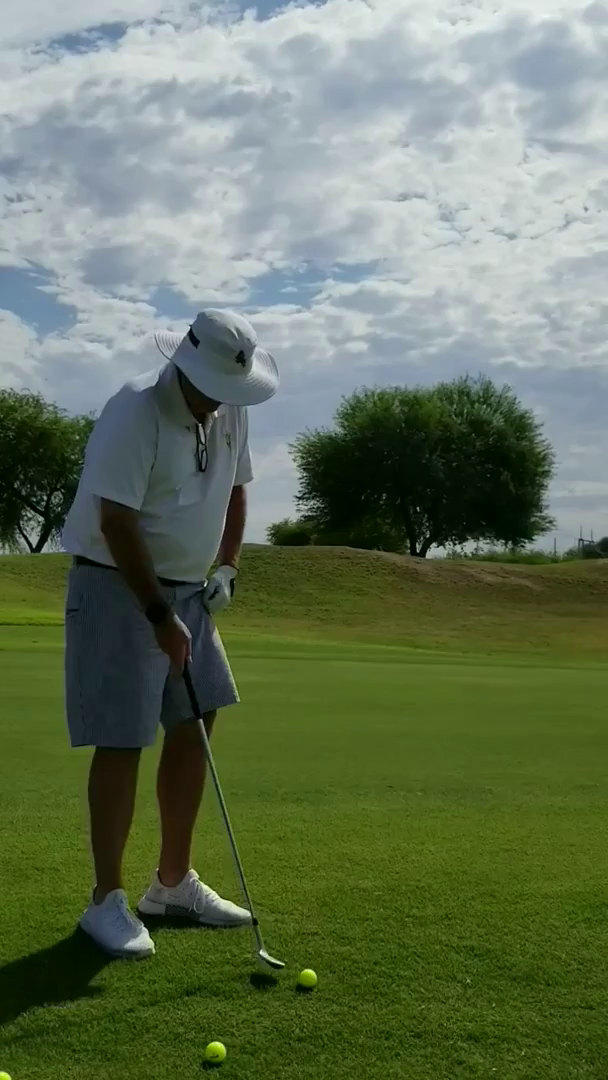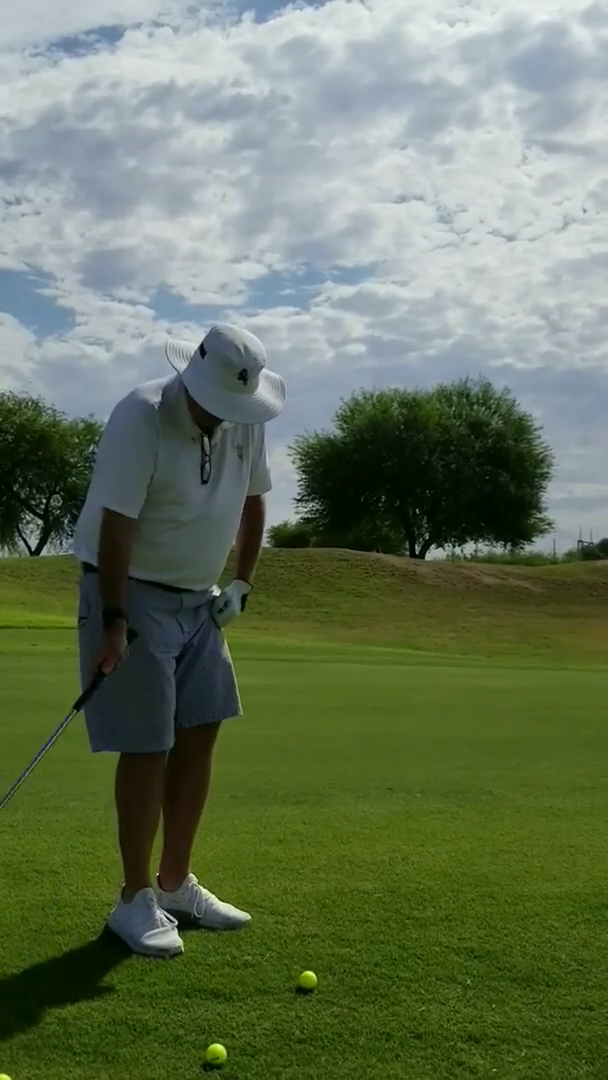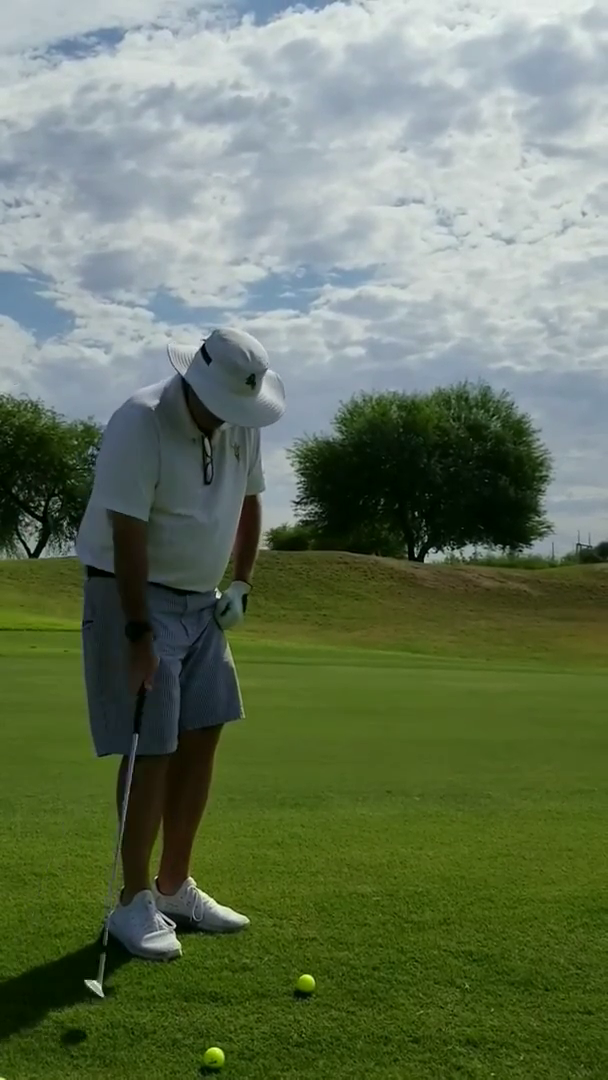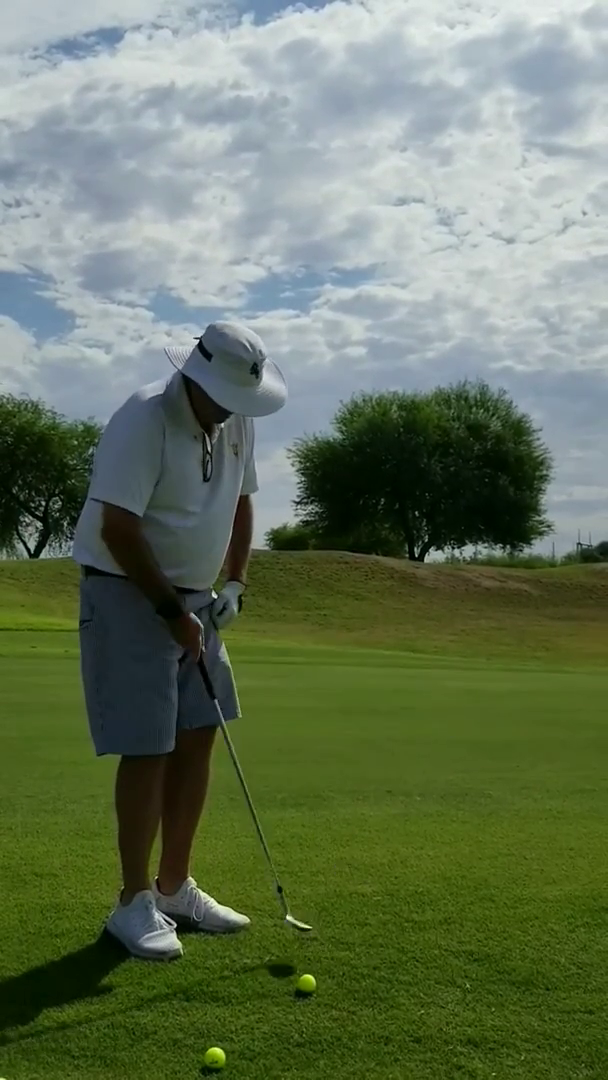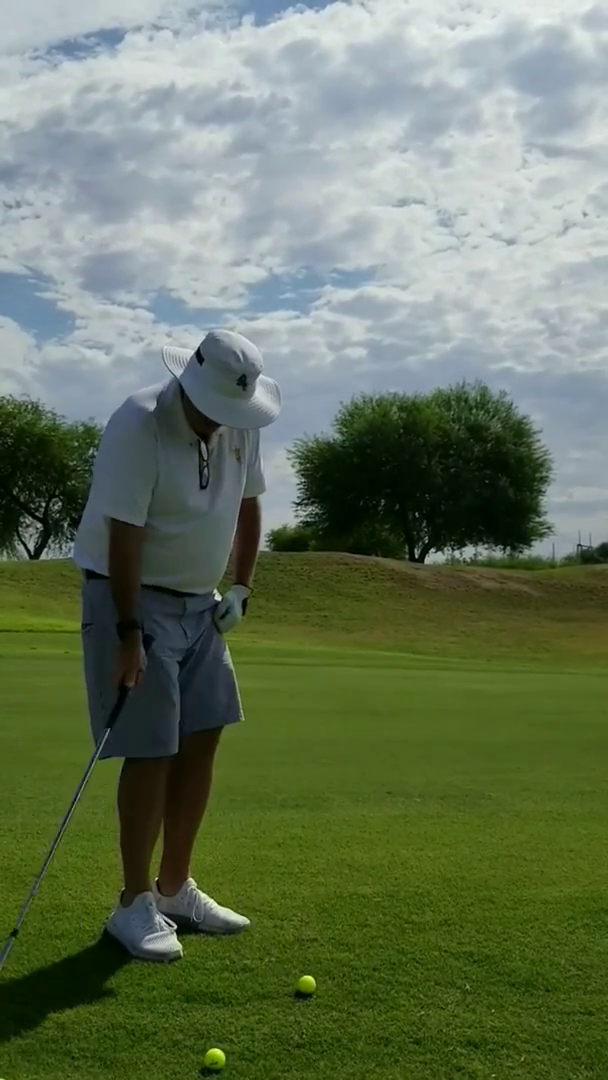
dt=1s
person 1, frame 1
left shoulder: (230, 410)
right shoulder: (133, 411)
left elbow: (233, 490)
right elbow: (117, 523)
left wrist: (226, 570)
right wrist: (159, 617)
left hip: (186, 589)
right hip: (118, 587)
left knee: (193, 731)
right knee: (122, 742)
left ankle: (174, 882)
right ankle: (107, 899)
person 1, frame 2
left shoulder: (246, 423)
right shoulder: (140, 417)
left elbow: (252, 500)
right elbow: (115, 524)
left wrist: (242, 583)
right wrist: (112, 624)
left hip: (199, 598)
right hip: (133, 595)
left knee: (199, 737)
right knee: (147, 747)
left ankle: (177, 883)
right ankle: (136, 899)
person 1, frame 3
left shoulder: (241, 423)
right shoulder: (139, 423)
left elbow: (248, 502)
right elbow: (127, 537)
left wrist: (241, 586)
right wrist: (139, 635)
left hip: (199, 600)
right hip: (133, 600)
left knee: (200, 739)
right knee: (150, 750)
left ankle: (175, 887)
right ankle: (134, 901)
person 1, frame 4
left shoulder: (236, 422)
right shoulder: (141, 421)
left elbow: (240, 503)
right elbow: (117, 529)
left wrist: (235, 585)
right wrist: (171, 612)
left hip: (193, 599)
right hip: (128, 598)
left knee: (197, 740)
right knee: (147, 750)
left ankle: (175, 887)
right ankle: (134, 902)
person 1, frame 5
left shoulder: (240, 425)
right shoulder: (137, 425)
left elbow: (247, 505)
right elbow: (124, 535)
left wrist: (241, 588)
right wrist: (127, 636)
left hip: (199, 602)
right hip: (133, 604)
left knee: (201, 742)
right knee: (151, 751)
left ankle: (175, 887)
right ankle: (135, 903)
